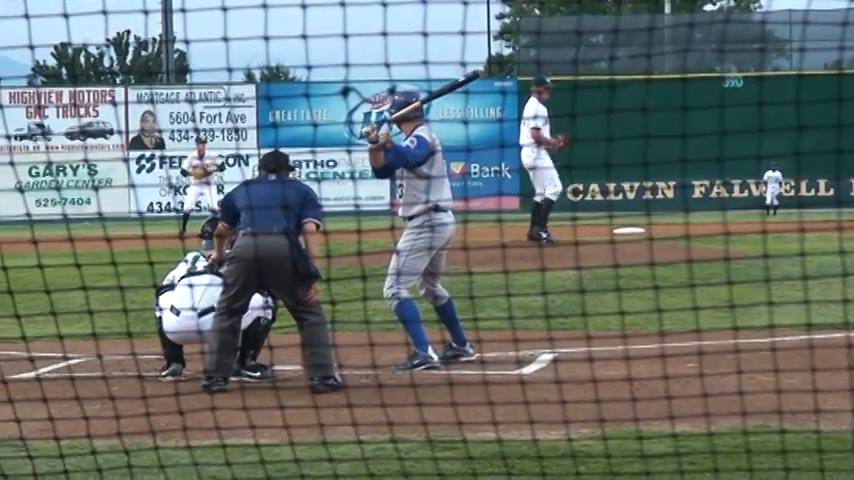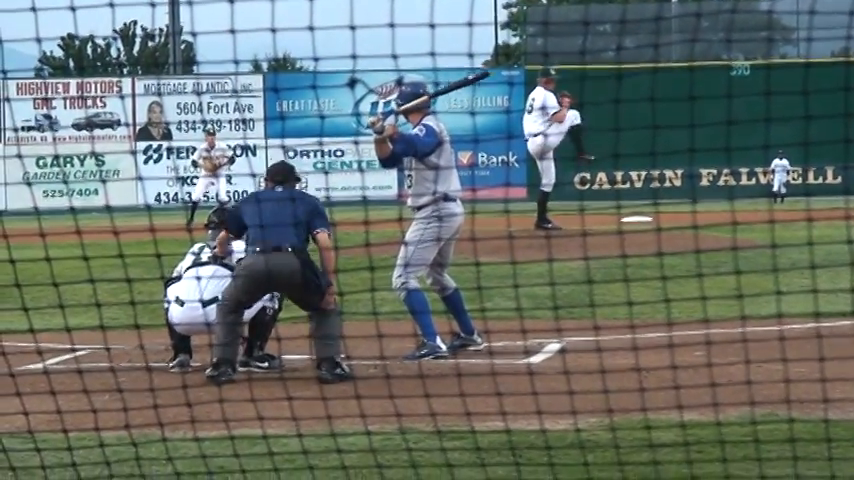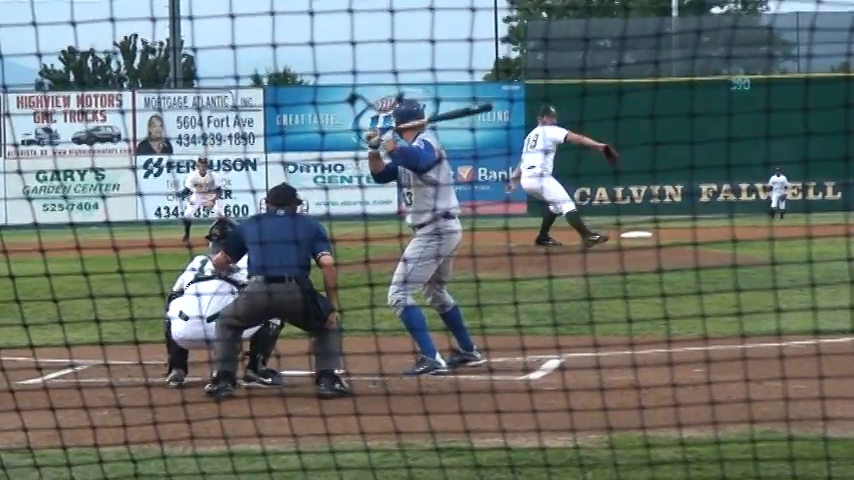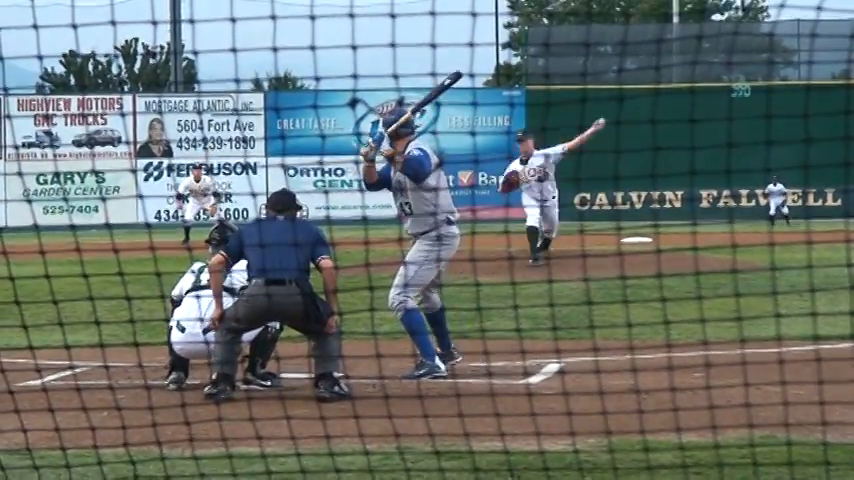
dt=0.4s
person 1, frame 1
left shoulder: (421, 137)
right shoulder: (414, 140)
left elbow: (401, 159)
right elbow: (382, 169)
left wrist: (384, 136)
right wrist: (374, 143)
left hip: (426, 223)
right hip: (438, 222)
left knee: (395, 288)
right knee: (430, 285)
left ankle: (424, 353)
right ankle: (461, 346)
person 1, frame 2
left shoulder: (429, 127)
right shoulder: (422, 130)
left elbow: (411, 146)
right elbow: (388, 159)
left wrist: (391, 130)
right wrist: (379, 134)
left hip: (434, 214)
right hip: (447, 212)
left knee: (404, 278)
right knee: (437, 275)
left ankle: (432, 343)
right ankle: (469, 335)
person 1, frame 3
left shoulder: (425, 143)
right shoulder: (414, 148)
left elbow: (412, 158)
right elbow: (380, 175)
left wrist: (391, 145)
right wrist: (374, 149)
left hip: (434, 232)
right hip: (443, 230)
left knee: (399, 295)
right knee: (436, 292)
left ankle: (432, 359)
right ankle: (468, 350)
person 1, frame 4
left shoulder: (418, 152)
right shoulder: (396, 161)
left elbow: (416, 169)
right elbow: (373, 183)
left wrist: (391, 155)
right wrist: (369, 161)
left hip: (436, 236)
right hip: (432, 236)
left knee: (400, 298)
right knee: (426, 292)
left ankle: (431, 363)
right ankle: (446, 350)
person 2, frame 1
left shoulder: (241, 190)
right shoulder: (302, 190)
left elbow: (221, 231)
right elbow: (310, 231)
left wrist: (218, 254)
right wrist: (312, 275)
left hip: (245, 247)
right hip: (283, 248)
left knee: (226, 312)
right knee: (310, 311)
left ankle: (215, 377)
right ankle: (323, 376)
person 2, frame 2
left shoulder: (249, 201)
right shoulder: (309, 201)
left elbow: (223, 239)
right elbow: (324, 243)
left wrist: (221, 252)
right wrist: (330, 284)
left hip: (255, 263)
right hip: (293, 263)
left knee: (228, 307)
right knee: (325, 306)
left ankle: (223, 366)
right ankle: (329, 365)
person 2, frame 3
left shoulder: (249, 225)
right shoulder: (311, 225)
left elbow: (219, 263)
right elbow: (328, 264)
left wrist: (232, 270)
right wrist: (333, 307)
left hip: (257, 293)
right hip: (296, 294)
left knee: (226, 322)
right knee: (329, 324)
left ankle: (222, 381)
right ankle: (328, 380)
person 2, frame 4
left shoulder: (249, 229)
right shoulder: (309, 229)
left elbow: (216, 263)
right elbow: (328, 267)
left wrist: (218, 307)
right wrist: (334, 310)
left hip: (257, 295)
right hip: (296, 296)
left knee: (226, 326)
right knee: (328, 328)
left ankle: (221, 384)
right ankle: (328, 383)
person 3, frame 1
left shoulder: (189, 258)
left elbow: (165, 286)
left hip: (174, 329)
left knee: (164, 297)
right knee: (265, 302)
left ankle: (173, 364)
right ankle: (245, 364)
person 3, frame 2
left shoulder: (195, 249)
right shoulder: (241, 247)
left elbow: (176, 278)
left hip: (181, 319)
left knee: (173, 287)
right knee: (271, 293)
left ankle: (181, 355)
right ankle: (253, 355)
person 3, frame 3
left shoulder: (197, 261)
right shoulder: (245, 261)
left elbow: (176, 293)
left hip: (184, 335)
left knee: (175, 301)
left ankle: (176, 370)
right ankle: (256, 369)
person 3, frame 4
left shoulder: (195, 268)
right shoulder: (244, 266)
left elbow: (175, 298)
left knee: (178, 312)
left ankle: (177, 373)
right ankle: (255, 373)
person 4, frame 1
left shoulder: (534, 105)
right shoulder: (536, 106)
right elbow: (535, 135)
left wrist: (553, 141)
right wrist: (554, 143)
left hip: (532, 153)
right hip: (536, 153)
left knee: (542, 192)
right knee: (554, 189)
left ankle: (535, 230)
right ankle: (539, 227)
person 4, frame 2
left shoulder: (534, 95)
right shoulder: (546, 95)
right elbow: (559, 119)
left wrist: (560, 105)
right wrist: (566, 107)
left hip: (534, 144)
right hip: (543, 140)
left knee: (548, 181)
right knee: (573, 116)
left ankle: (541, 219)
right ankle: (581, 153)
person 4, frame 3
left shoulder: (531, 136)
right shoulder: (550, 131)
left elbow: (522, 163)
right elbow: (575, 138)
left wrist: (513, 179)
right wrist: (599, 145)
left hip: (526, 179)
right hip: (539, 177)
left knee: (557, 203)
right knee: (566, 204)
left ankle: (543, 237)
right ankle: (586, 235)
person 4, frame 4
left shoulder: (545, 154)
right shoulder: (514, 166)
left elbow: (571, 145)
right elbow: (503, 188)
left wrist: (592, 130)
right wrist: (508, 183)
left hip: (548, 199)
right hip: (530, 198)
left knee: (550, 231)
right knee: (533, 222)
left ankle: (543, 247)
right ankle: (534, 254)
